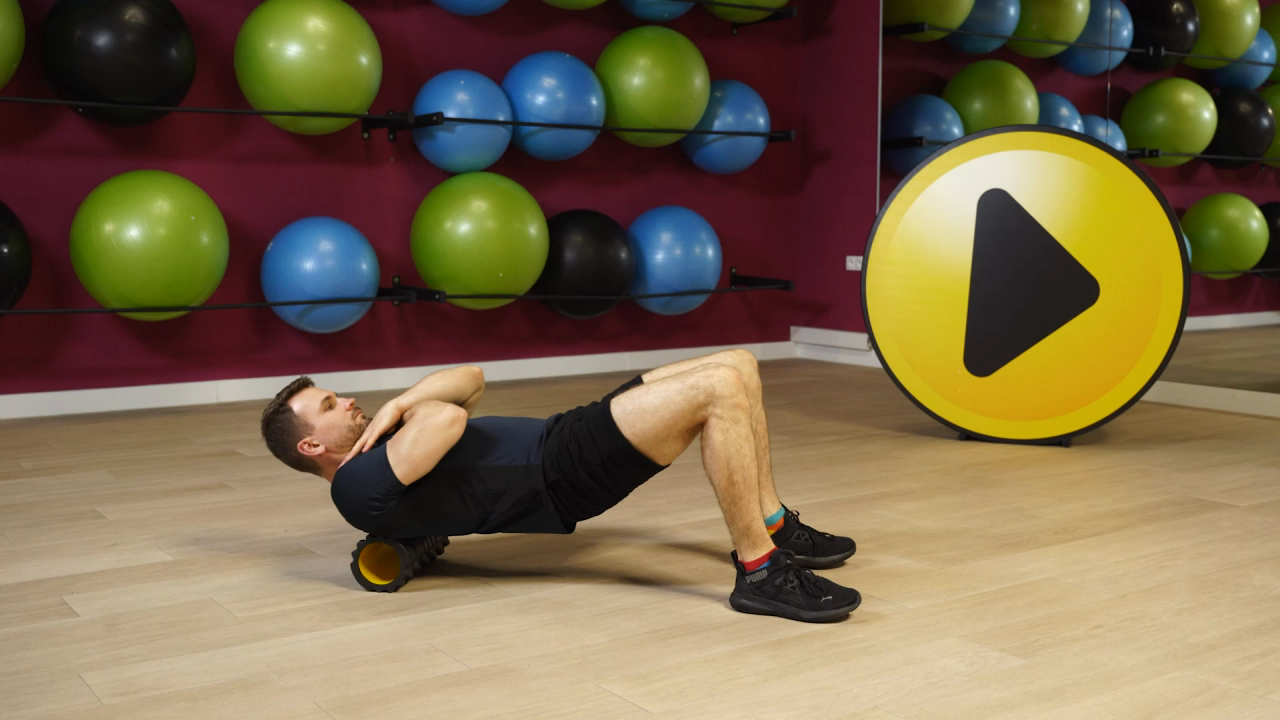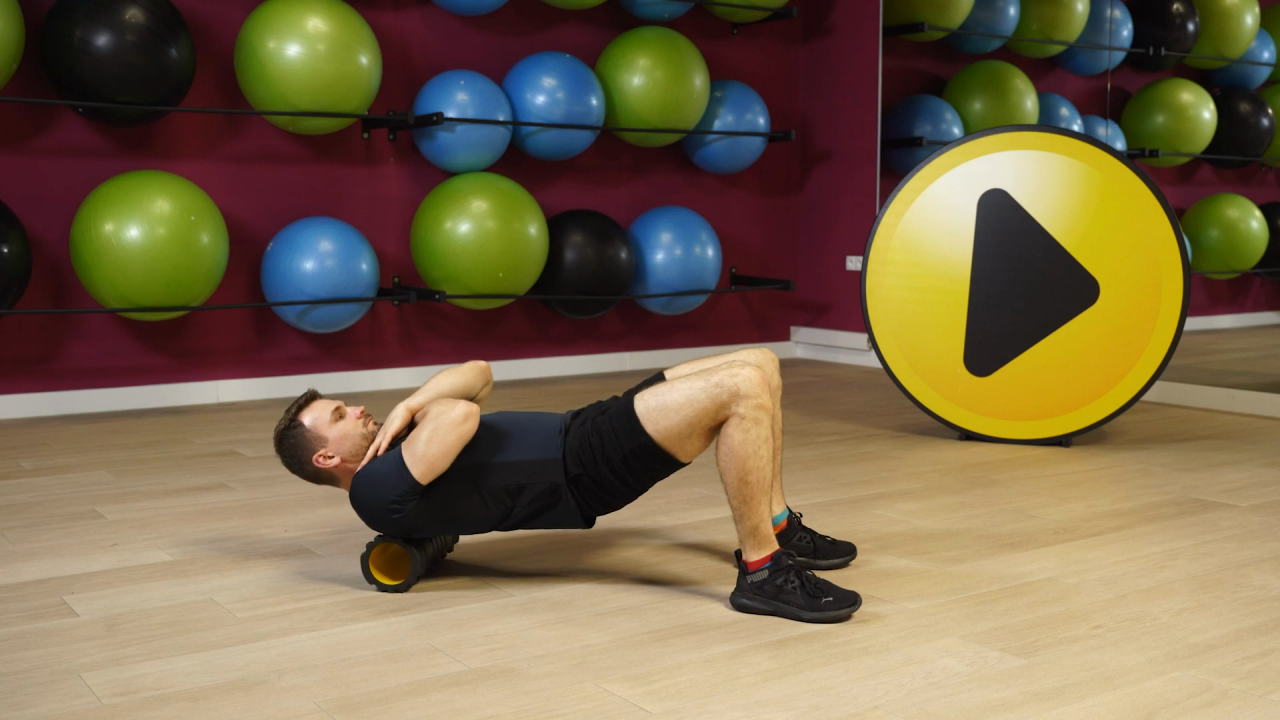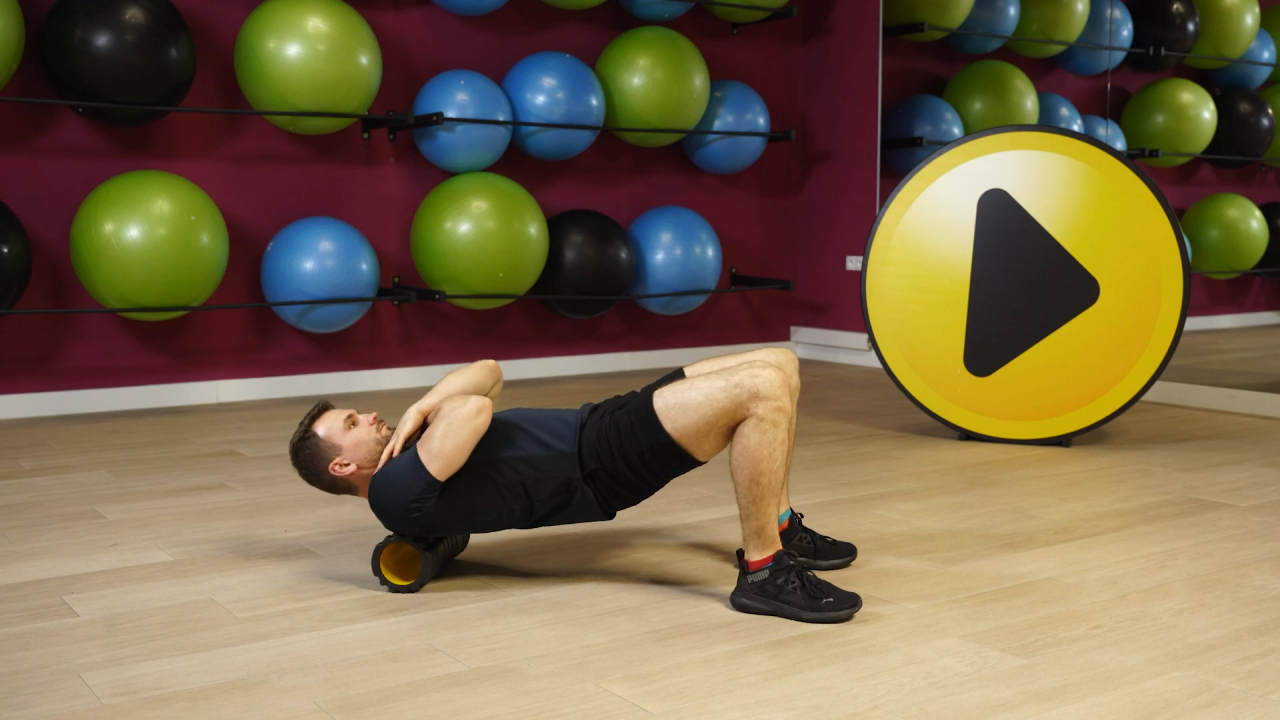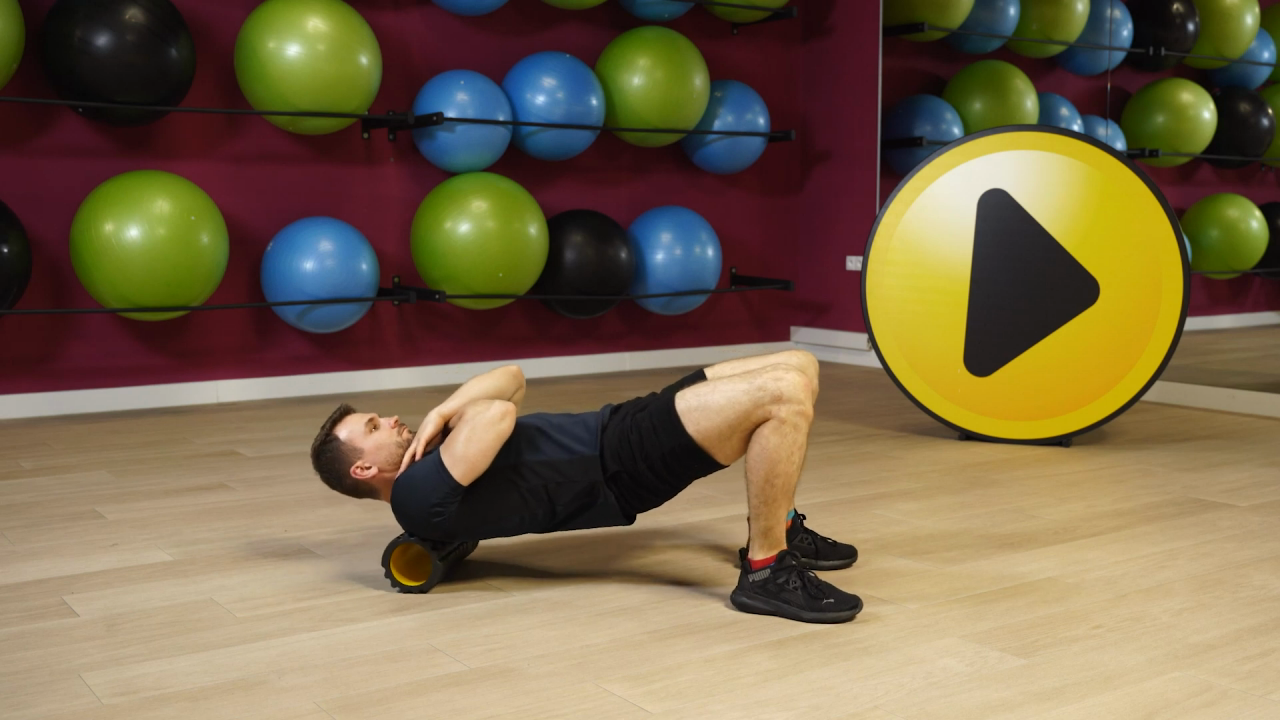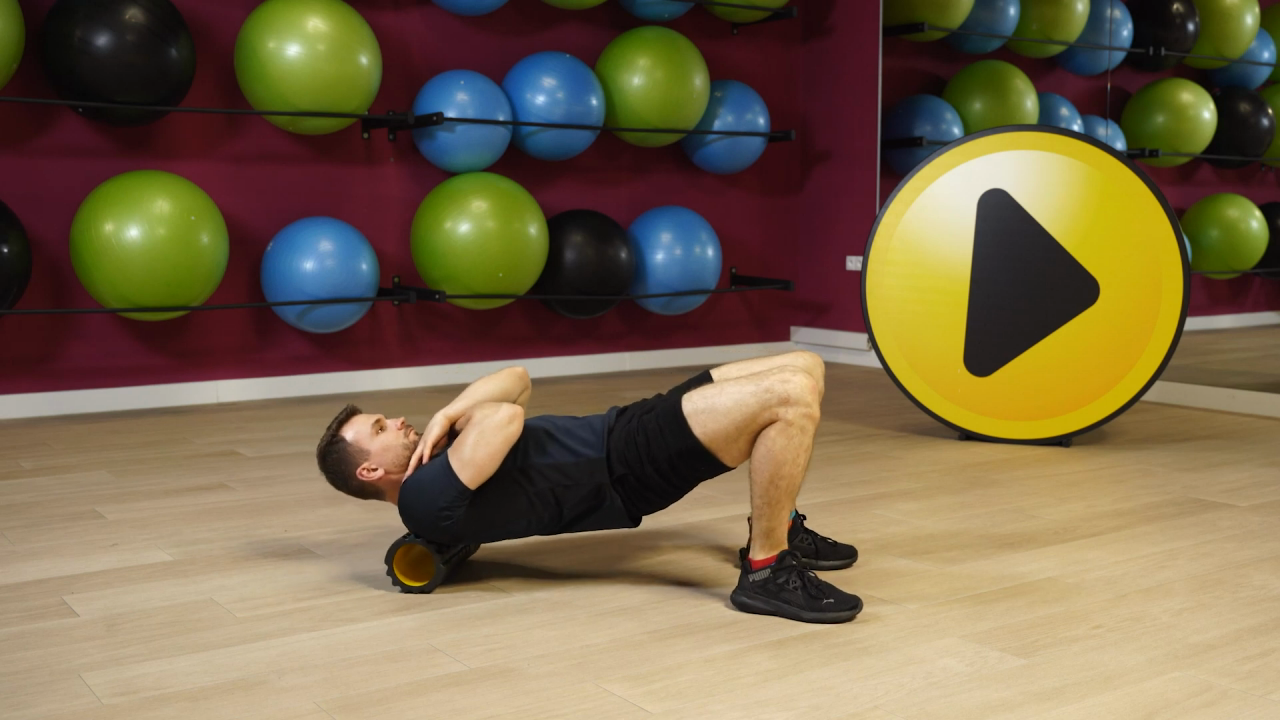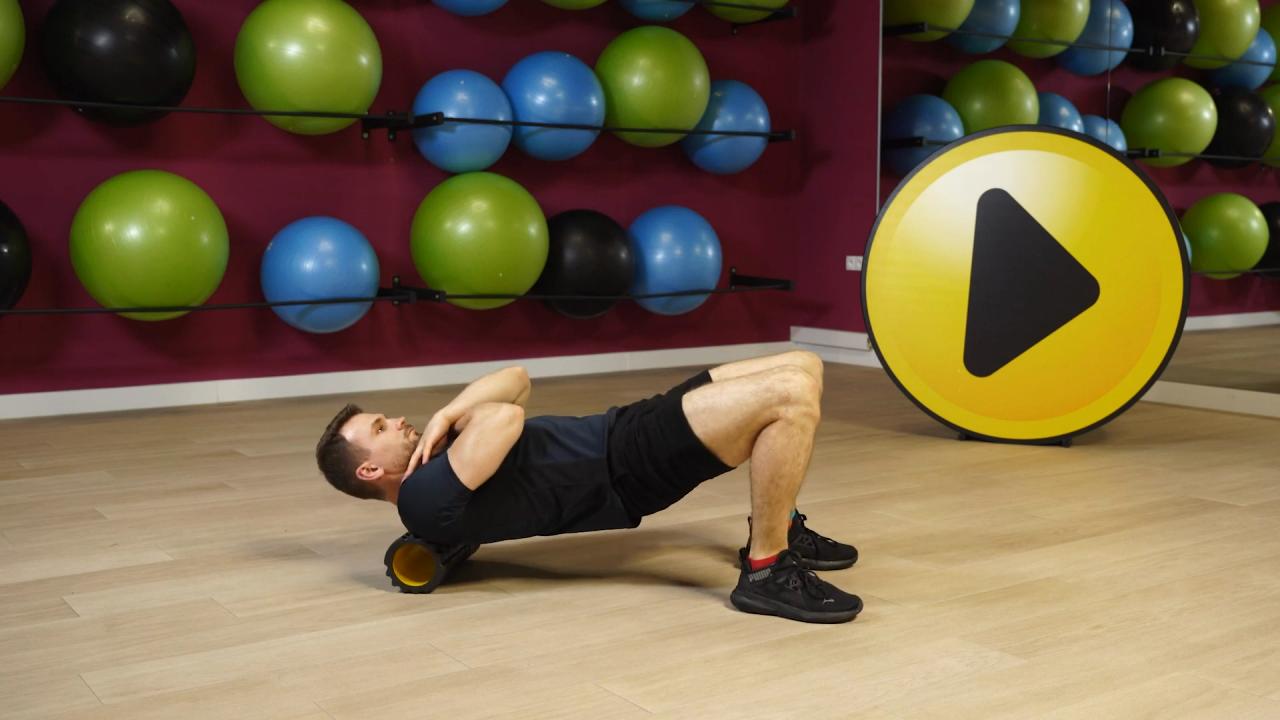
dt=0.4s
person 1, frame 1
left shoulder: (387, 443)
right shoulder: (359, 487)
left elbow: (471, 379)
right elbow: (448, 421)
left wrist: (397, 404)
right wrist: (409, 408)
left hip: (564, 441)
right hip: (562, 475)
left knee: (736, 368)
right knee: (720, 390)
left ankle: (775, 526)
right ankle: (762, 570)
person 1, frame 2
left shoulder: (397, 447)
right shoulder: (380, 491)
left elbow: (477, 374)
right elbow: (462, 417)
left wrist: (408, 407)
right wrist: (417, 409)
left hip: (584, 436)
right hip: (584, 469)
left knee: (758, 366)
right knee: (744, 389)
left ankle: (777, 528)
right ankle: (763, 570)
person 1, frame 3
left shoulder: (414, 449)
right shoulder: (396, 492)
left elbow: (488, 373)
right elbow: (473, 408)
left wrist: (420, 408)
right wrist: (428, 412)
left hip: (601, 428)
right hip: (600, 464)
left knee: (779, 365)
right knee: (764, 391)
left ankle: (780, 529)
right ankle: (764, 572)
person 1, frame 4
left shoulder: (434, 454)
right shoulder: (421, 496)
left elbow: (511, 378)
right elbow: (498, 414)
left wrist: (441, 413)
right wrist: (451, 414)
left hip: (621, 430)
right hip: (620, 466)
left knee: (797, 368)
right knee: (784, 394)
left ankle: (781, 530)
right ankle: (766, 571)
person 1, frame 5
left shoulder: (442, 456)
right shoulder: (427, 499)
left elbow: (517, 379)
right elbow: (505, 417)
left wrist: (448, 414)
right wrist: (459, 417)
left hip: (627, 432)
right hip: (626, 468)
left knee: (804, 367)
right knee: (791, 396)
left ankle: (782, 530)
right ankle: (766, 571)
person 1, frame 6
left shoulder: (439, 457)
right shoulder: (428, 498)
left elbow: (516, 378)
right elbow: (507, 418)
left wrist: (448, 414)
right wrist: (455, 417)
left hip: (626, 432)
right hip: (627, 469)
left knee: (802, 368)
right knee: (791, 397)
left ankle: (782, 530)
right ankle: (767, 571)
